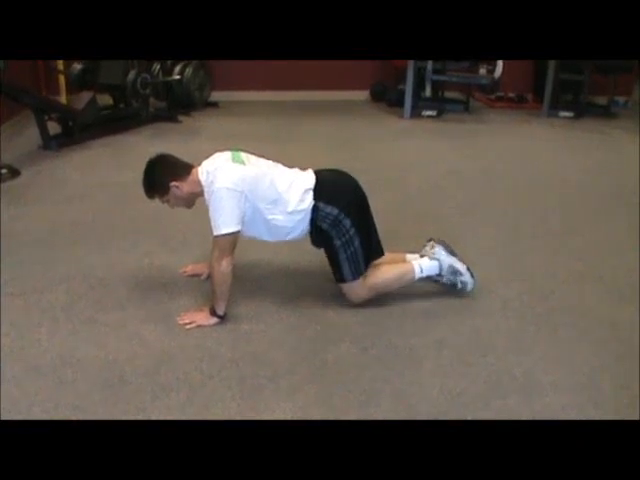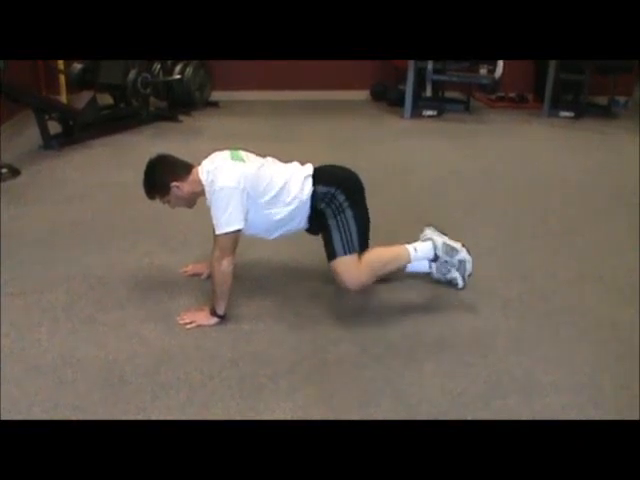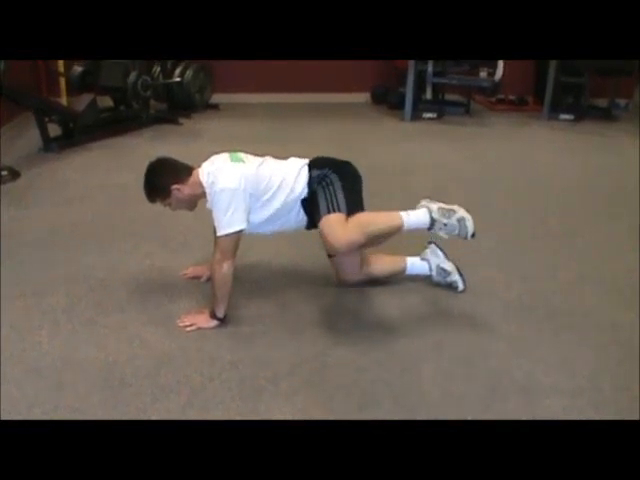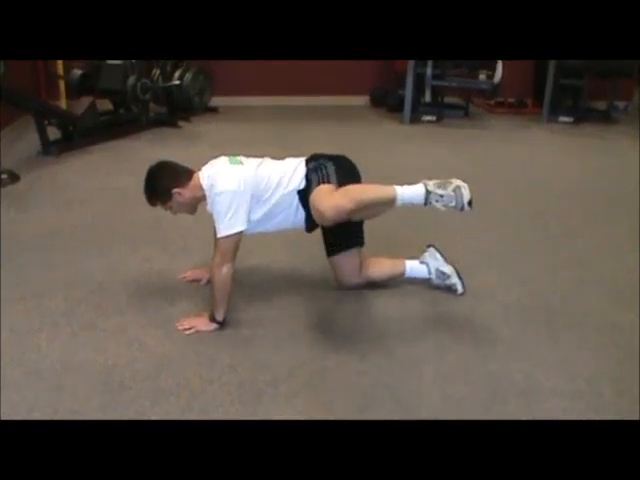
dt=0.2s
person 1, frame 1
left shoulder: (220, 188)
right shoulder: (213, 168)
left elbow: (224, 256)
left wrist: (216, 312)
right wrist: (212, 266)
left hip: (331, 206)
right hip: (324, 195)
left knee: (358, 291)
right knee: (355, 266)
left ankle: (435, 263)
right ankle: (429, 257)
person 1, frame 2
left shoulder: (223, 186)
right shoulder: (212, 168)
left elbow: (226, 256)
left wrist: (217, 312)
right wrist: (212, 265)
left hip: (331, 191)
right hip: (321, 191)
left knee: (352, 280)
right knee: (353, 267)
left ankle: (430, 247)
right ankle: (430, 259)
person 1, frame 3
left shoulder: (223, 187)
right shoulder: (212, 171)
left elbow: (226, 258)
left wrist: (216, 315)
right wrist: (212, 267)
left hip: (328, 177)
right hip: (316, 187)
left knee: (340, 242)
right knee: (351, 273)
left ankle: (427, 216)
right ankle: (429, 262)
person 1, frame 4
left shoulder: (225, 189)
right shoulder: (211, 175)
left elbow: (226, 261)
right elbow: (222, 243)
left wrist: (216, 318)
right wrist: (211, 271)
left hip: (326, 172)
right hip: (315, 186)
left knee: (329, 211)
right knee: (350, 277)
left ankle: (423, 192)
right ankle: (427, 266)
